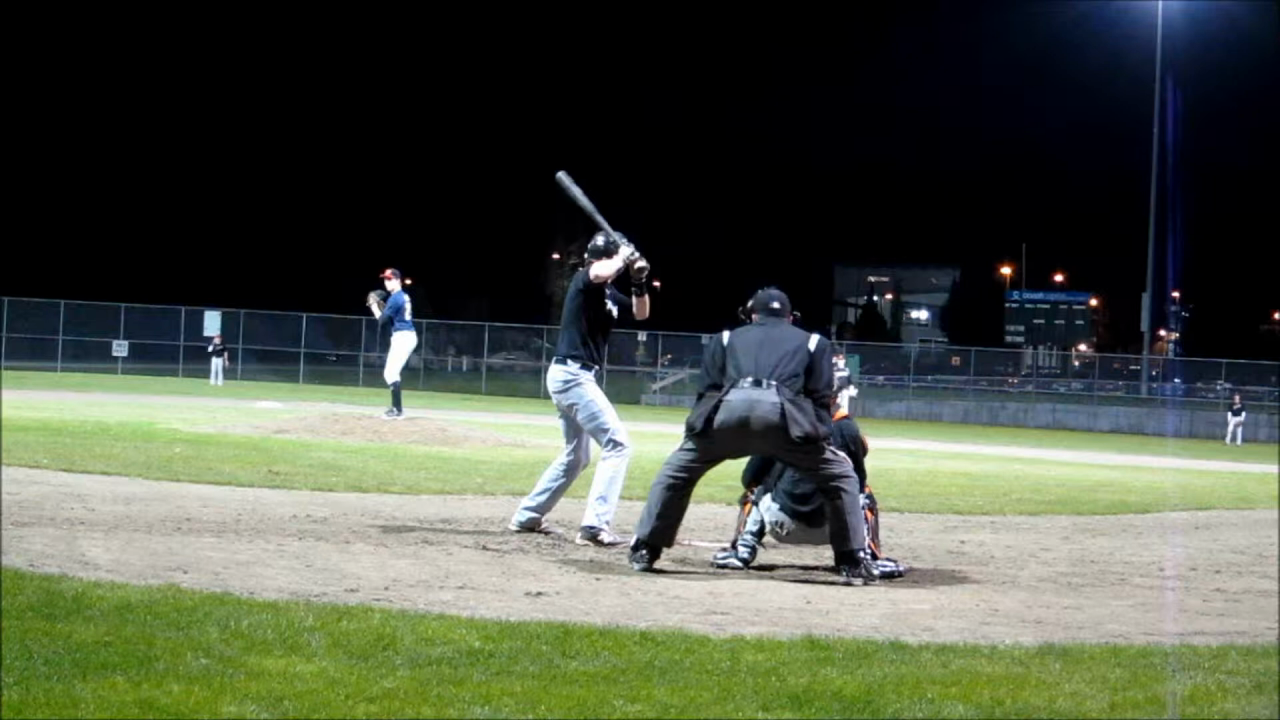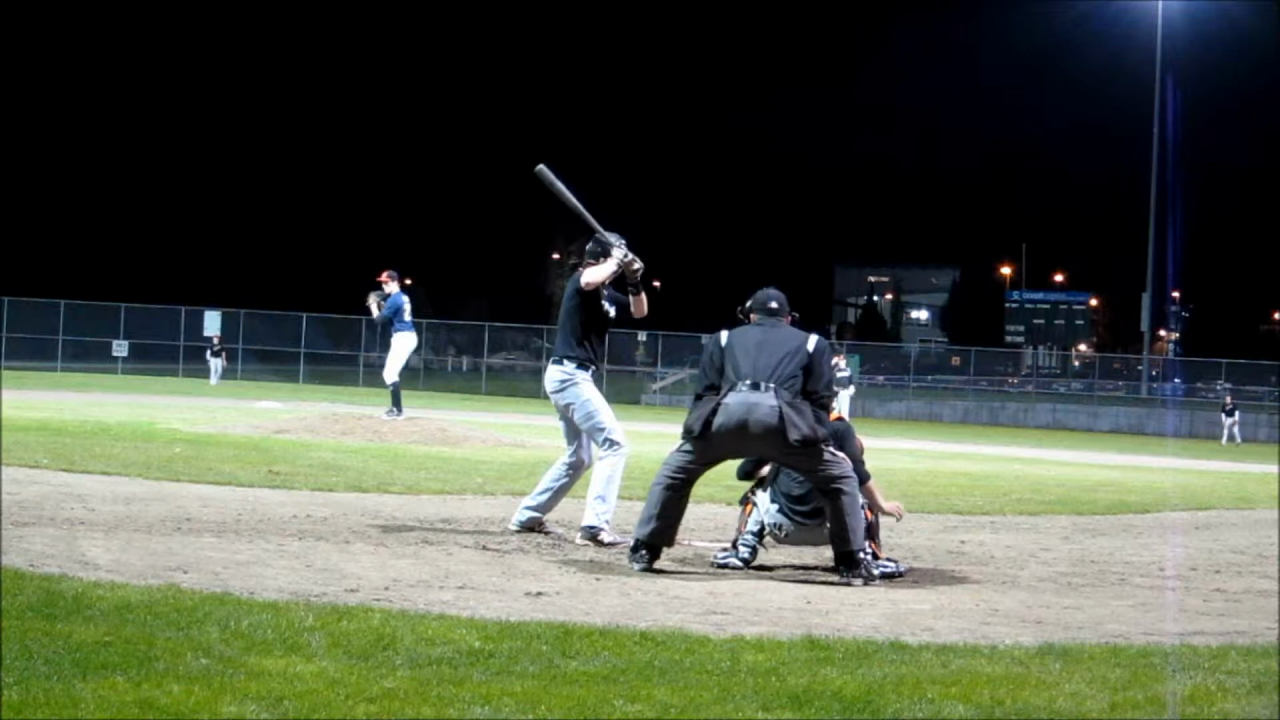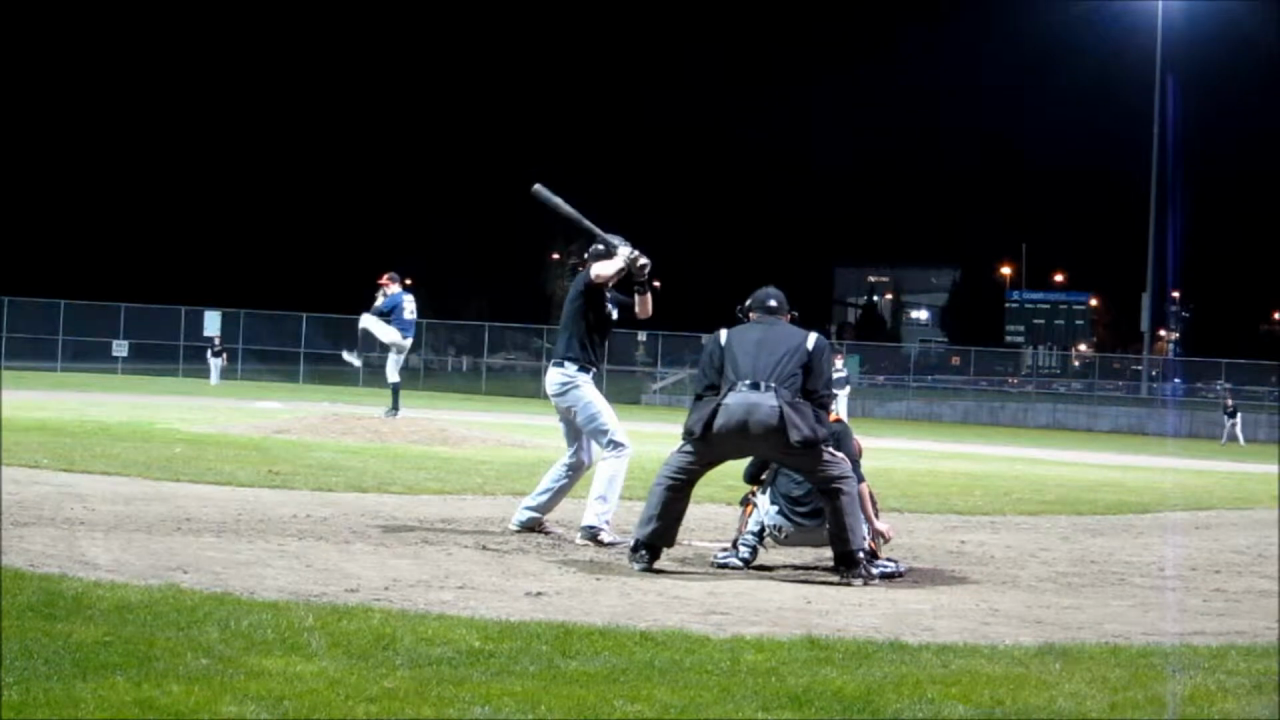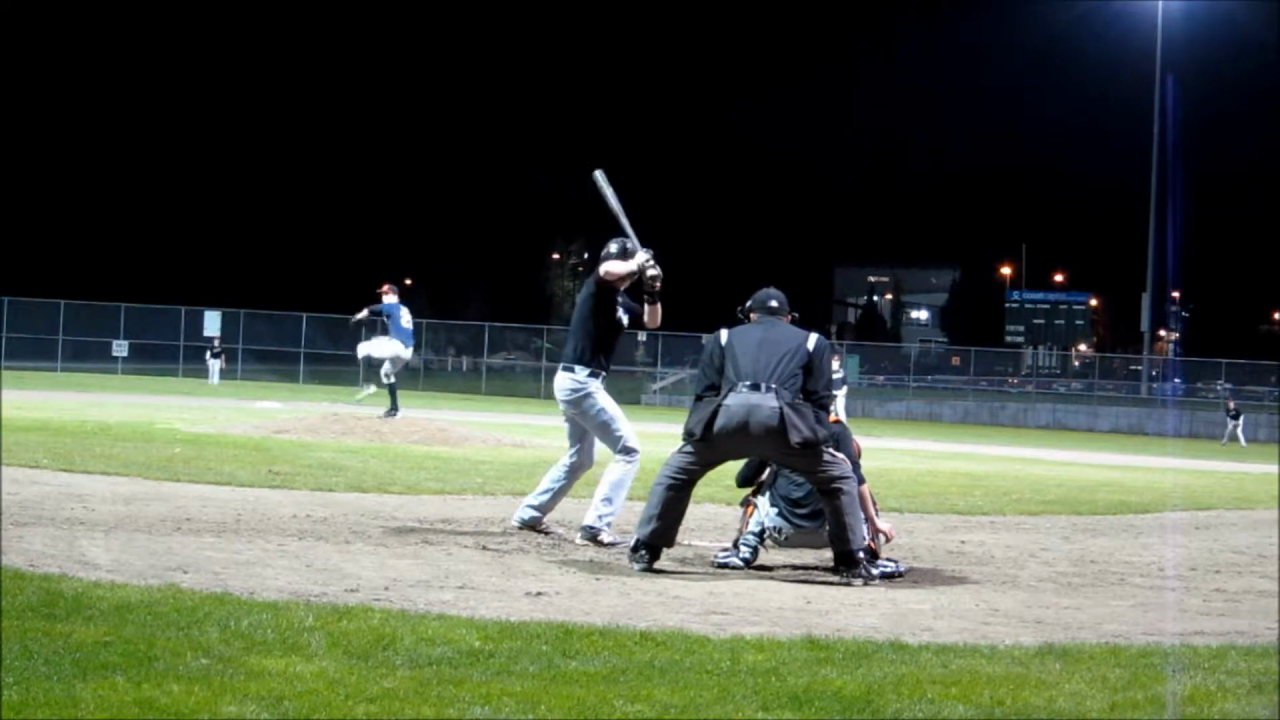
dt=0.4s
person 1, frame 1
left shoulder: (608, 291)
right shoulder: (584, 279)
left elbow: (640, 313)
right elbow: (600, 272)
left wrist: (639, 282)
right wrist: (623, 257)
left hip: (570, 377)
right hip: (573, 375)
left knee: (576, 456)
right knee: (617, 444)
left ankle: (527, 516)
right ankle: (594, 526)
person 1, frame 2
left shoulder: (606, 292)
right shoulder: (582, 279)
left elbow: (639, 311)
right elbow: (590, 280)
left wrist: (634, 281)
right wrist: (616, 261)
left hip: (572, 377)
right hip: (570, 375)
left knee: (579, 456)
right knee: (614, 444)
left ankle: (528, 515)
right ankle: (595, 527)
person 1, frame 3
left shoulder: (609, 294)
right shoulder: (586, 281)
left elbow: (643, 312)
right elbow: (600, 272)
left wrist: (641, 280)
right wrist: (622, 257)
left hip: (572, 379)
right hip: (570, 377)
left knee: (579, 457)
right knee: (617, 445)
left ankle: (527, 516)
right ankle: (594, 527)
person 1, frame 4
left shoulder: (619, 299)
right shoulder: (599, 286)
left elbow: (652, 322)
right elbow: (608, 270)
left wrist: (652, 291)
right wrist: (637, 264)
left hip: (576, 382)
right hip: (581, 382)
left knee: (580, 458)
right knee: (629, 450)
left ankle: (529, 514)
right ankle: (595, 527)
person 2, frame 1
left shoulder: (727, 338)
right shoulder: (814, 342)
left elbow: (708, 393)
right elbow: (820, 400)
left wrist: (702, 437)
right wrist: (822, 444)
left hip: (729, 410)
right hip: (782, 413)
left knee: (676, 472)
right knee: (840, 477)
left ankle: (644, 551)
right ankle: (853, 563)
person 2, frame 2
left shoulder: (725, 338)
right shoulder: (811, 343)
left elbow: (705, 394)
right elbow: (819, 401)
left wrist: (699, 438)
right wrist: (820, 446)
left hip: (728, 412)
right hip: (780, 416)
left knee: (674, 472)
right knee: (839, 478)
left ankle: (643, 552)
right ankle: (853, 564)
person 2, frame 3
left shoulder: (724, 337)
right shoulder: (811, 341)
left elbow: (704, 394)
right elbow: (819, 400)
left wrist: (696, 439)
right wrist: (817, 446)
left hip: (727, 413)
right hip: (780, 416)
left knee: (676, 472)
right knee: (839, 478)
left ankle: (644, 551)
right ankle: (854, 564)
person 2, frame 4
left shoulder: (725, 337)
right shoulder: (811, 341)
left elbow: (705, 394)
right elbow: (819, 401)
left wrist: (695, 441)
right wrist: (820, 446)
left hip: (728, 413)
right hip: (781, 417)
left knee: (676, 472)
right knee: (839, 478)
left ankle: (644, 552)
right ankle: (853, 563)
person 3, frame 1
right shoulder: (847, 428)
left elbow: (749, 479)
right elbow: (858, 483)
left hip: (781, 523)
right hip: (828, 527)
left knee: (755, 491)
right knee: (862, 496)
left ankle: (741, 552)
right ankle: (871, 561)
person 3, frame 2
right shoulder: (840, 428)
left elbow: (745, 472)
right elbow: (859, 475)
right wrist: (881, 504)
left hip: (780, 525)
right hip: (827, 527)
left knee: (760, 489)
right knee: (863, 496)
left ankle: (742, 551)
right ankle: (871, 560)
person 3, frame 3
right shoulder: (838, 429)
left elbow: (751, 476)
right elbow: (855, 479)
right wrist: (873, 522)
left hip: (780, 526)
right hip: (826, 527)
left knee: (760, 491)
right knee: (861, 493)
left ankle: (742, 552)
right ankle: (871, 559)
person 3, frame 4
right shoulder: (836, 430)
left elbow: (744, 480)
right elbow: (855, 479)
right wrist: (874, 521)
left hip: (780, 527)
right hip: (826, 529)
left knee: (760, 491)
right knee: (860, 494)
left ankle: (743, 551)
right ankle: (871, 559)
